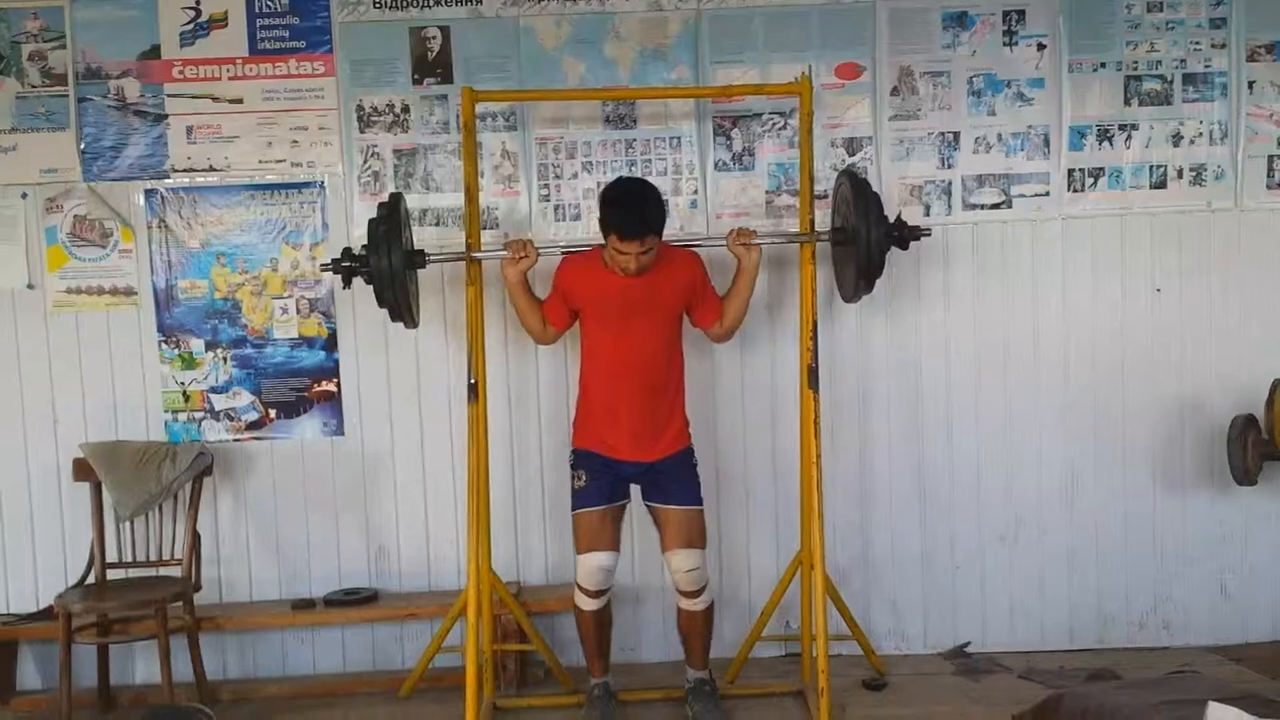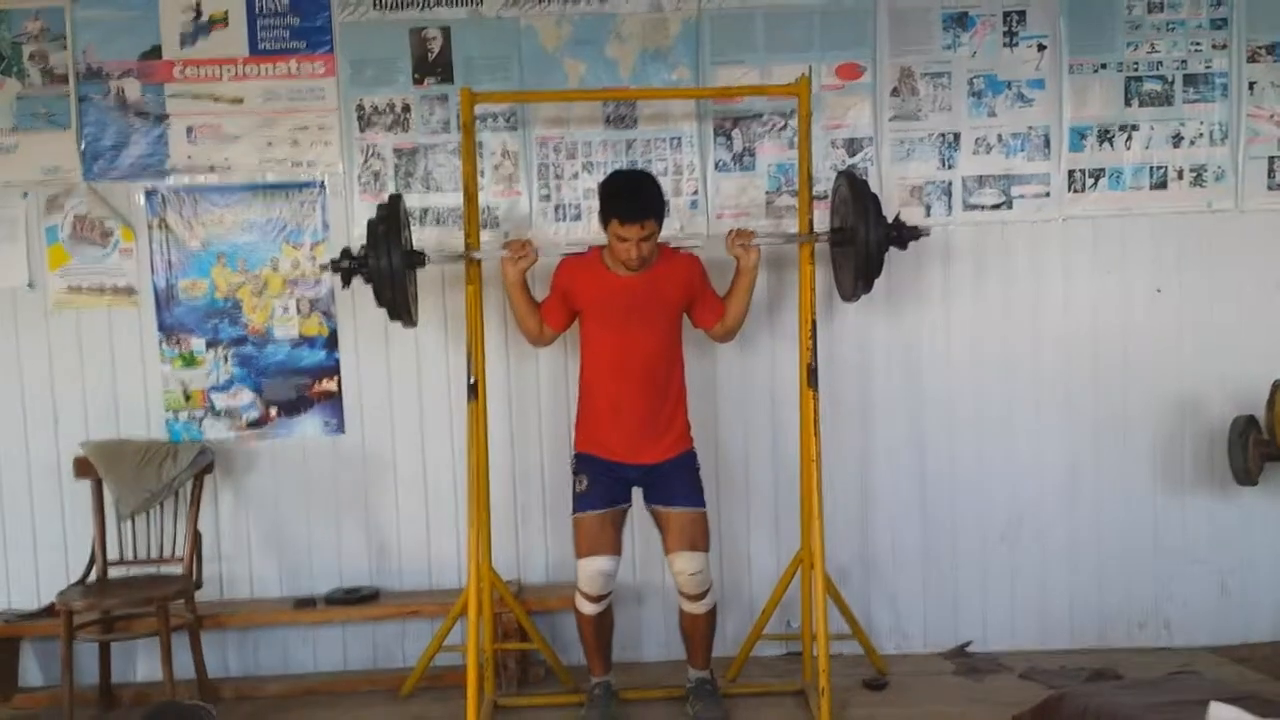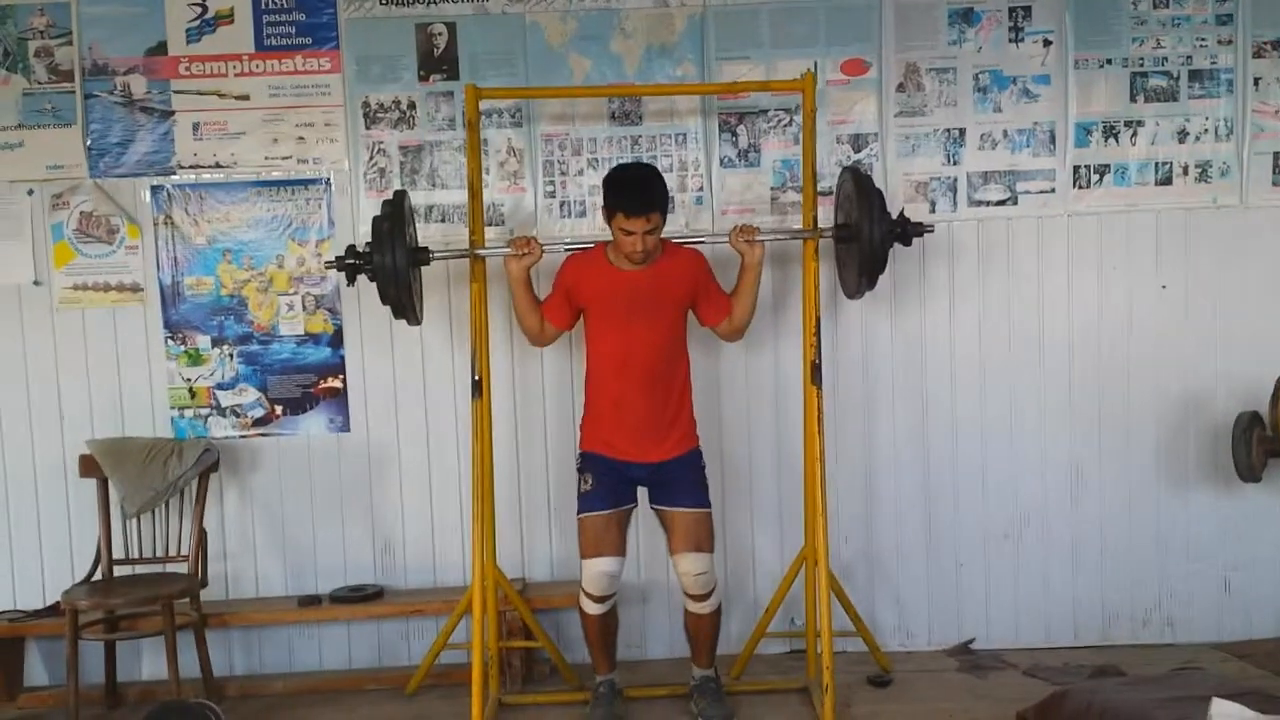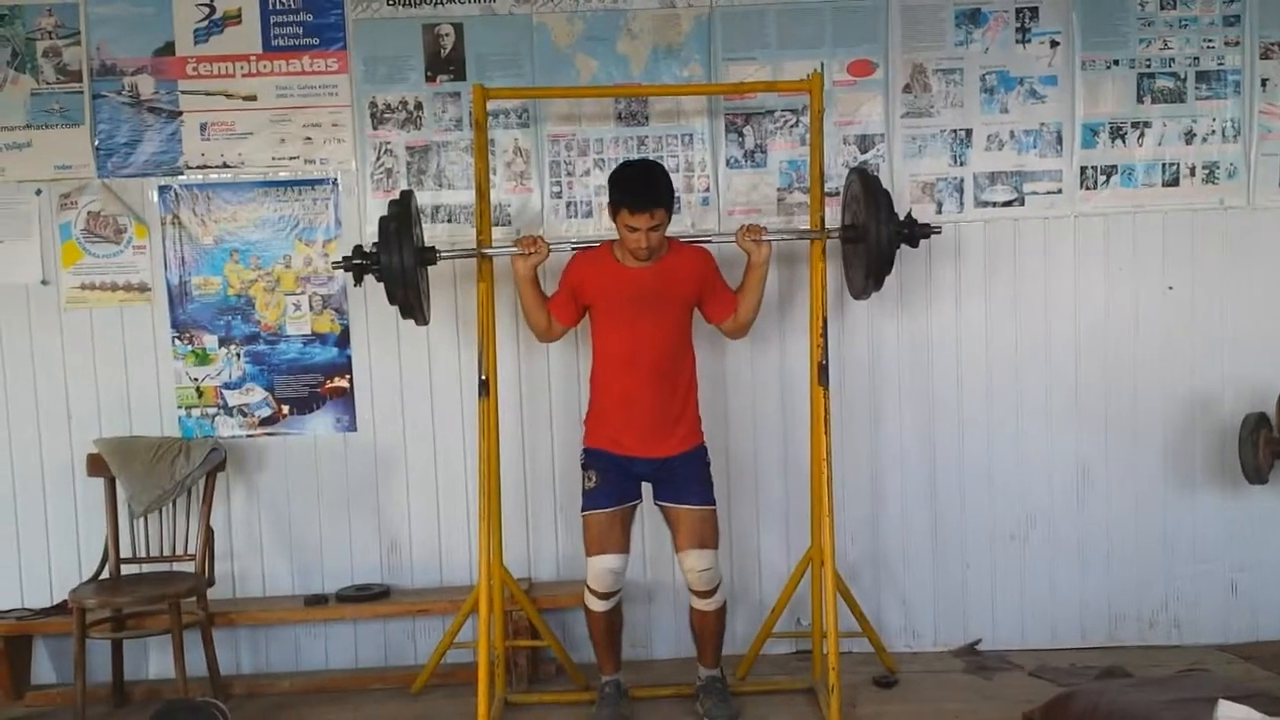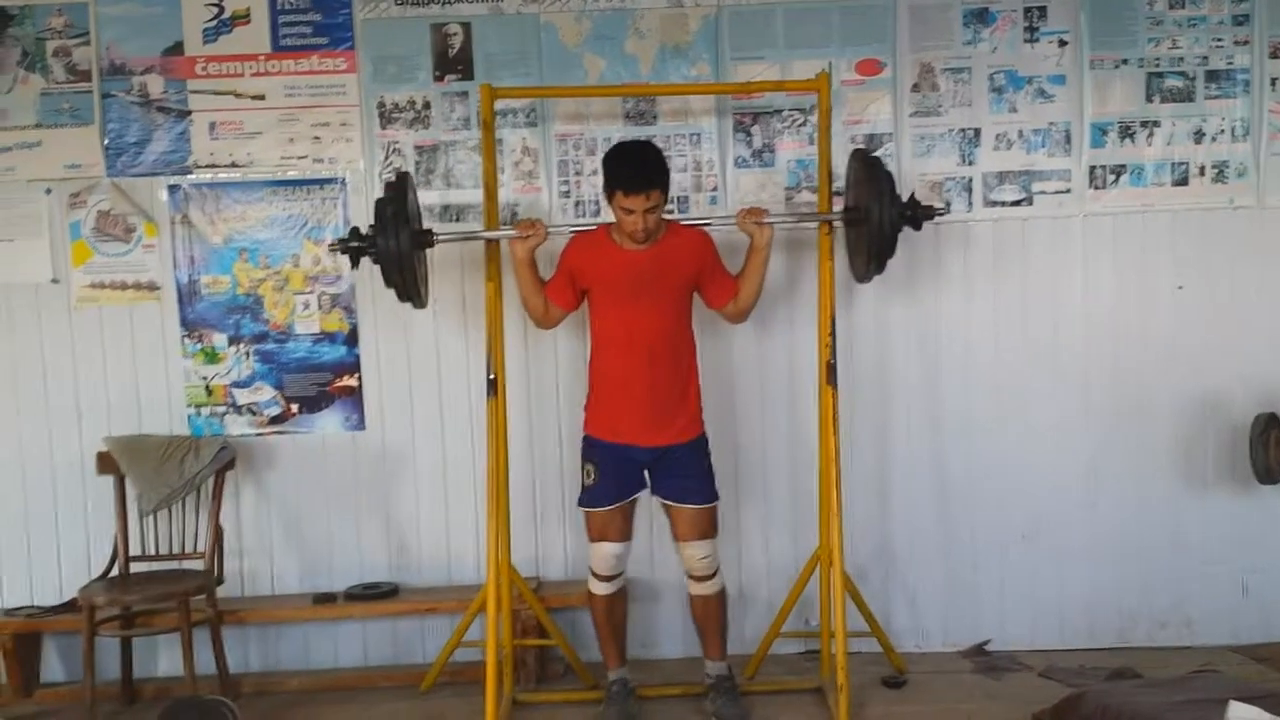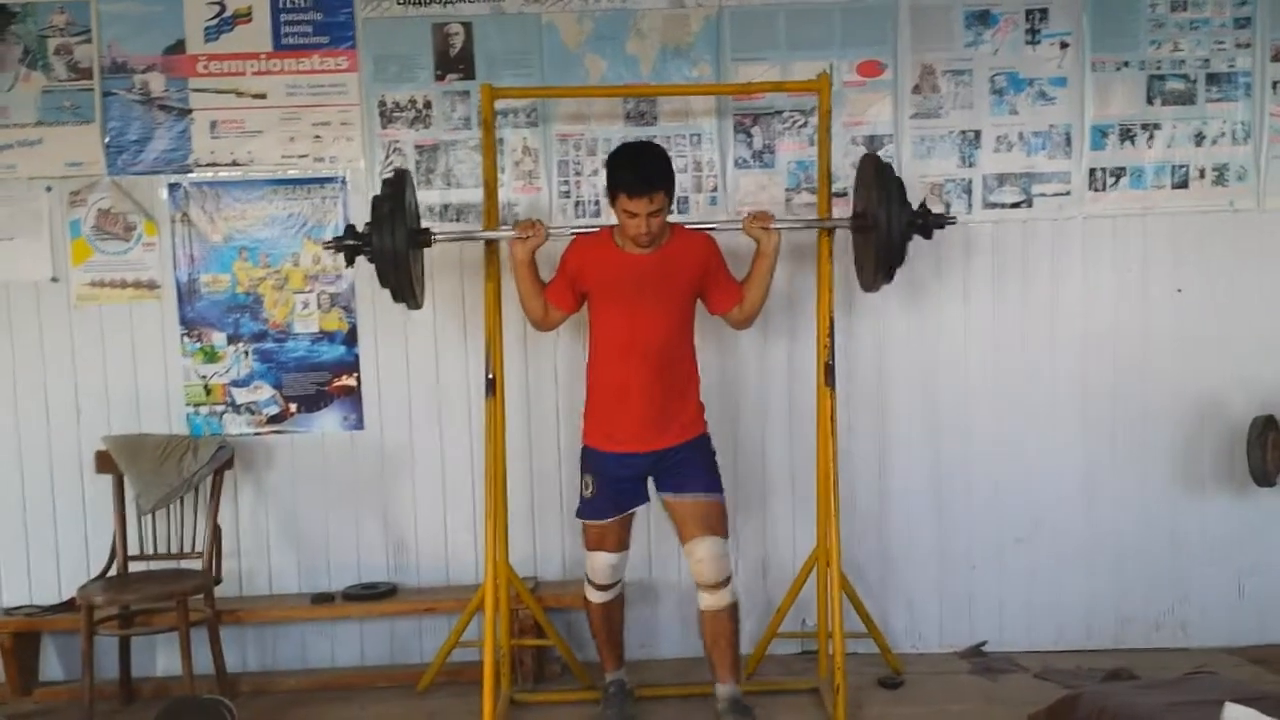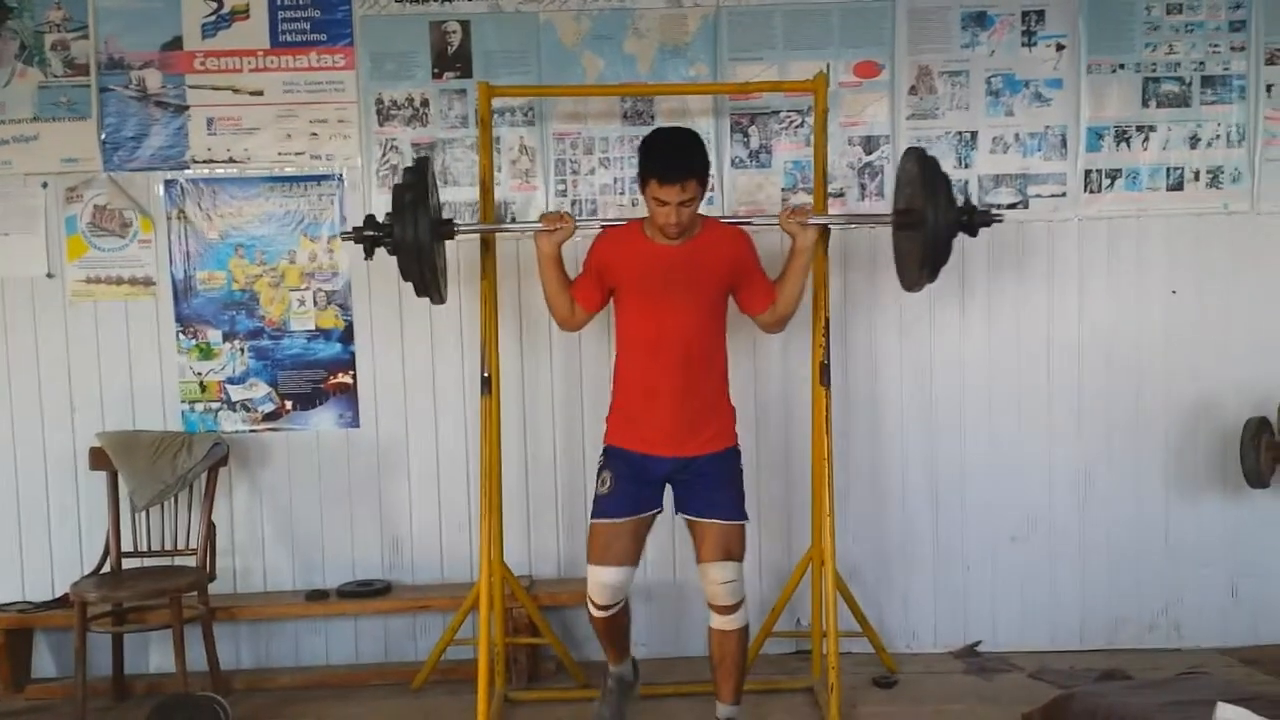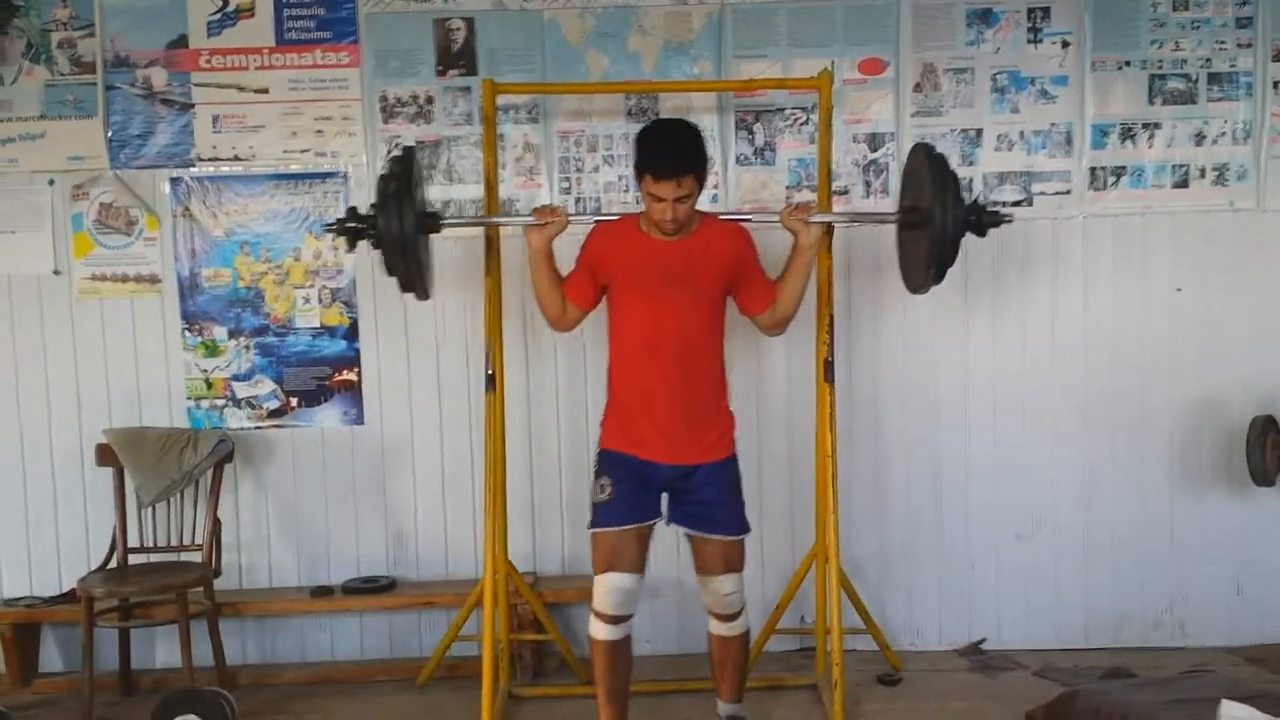
dt=0.4s
person 1, frame 1
left shoulder: (685, 267)
right shoulder: (574, 271)
left elbow: (722, 327)
right elbow: (544, 330)
left wrist: (747, 267)
right wrist: (515, 278)
left hip: (669, 448)
right hip: (597, 450)
left knee: (691, 573)
right knee: (592, 574)
person 1, frame 2
left shoulder: (685, 269)
right shoulder: (574, 273)
left elbow: (723, 328)
right elbow: (539, 332)
left wrist: (746, 268)
right wrist: (514, 279)
left hip: (670, 451)
right hip: (599, 453)
left knee: (694, 575)
right knee: (593, 578)
person 1, frame 3
left shoulder: (689, 265)
right shoulder: (579, 270)
left elbow: (731, 326)
right elbow: (540, 332)
left wrist: (751, 263)
right wrist: (518, 276)
left hip: (676, 451)
right hip: (604, 453)
left knee: (699, 576)
right knee: (598, 580)
person 1, frame 4
left shoulder: (695, 263)
right shoulder: (585, 267)
left elbow: (736, 324)
right elbow: (547, 328)
left wrist: (758, 263)
right wrist: (525, 275)
left hip: (680, 446)
right hip: (608, 448)
left knee: (703, 573)
right knee: (602, 578)
person 1, frame 5
left shoulder: (693, 245)
right shoulder: (583, 250)
left elbow: (736, 308)
right elbow: (545, 315)
left wrist: (759, 245)
right wrist: (522, 257)
left hip: (681, 433)
right hip: (608, 436)
left knee: (702, 562)
right knee: (606, 564)
person 1, frame 6
left shoulder: (698, 249)
right shoulder: (584, 253)
left elbow: (741, 313)
right elbow: (544, 317)
left wrist: (767, 250)
right wrist: (522, 258)
left hip: (683, 437)
right hip: (608, 442)
left knee: (712, 567)
right knee: (603, 572)
person 1, frame 7
left shoulder: (731, 244)
right shoulder: (611, 246)
left elbow: (773, 316)
right elbow: (570, 316)
left wrist: (803, 248)
right wrist: (548, 251)
left hip: (711, 447)
right hip: (630, 445)
left knee: (725, 592)
right knee: (604, 587)
right ankle: (620, 669)
person 1, frame 8
left shoulder: (730, 242)
right shoulder: (605, 242)
left elbow: (773, 318)
right elbow: (561, 316)
left wrist: (805, 248)
right wrist: (538, 248)
left hip: (708, 453)
right hip: (626, 451)
left knee: (726, 601)
right knee: (611, 603)
